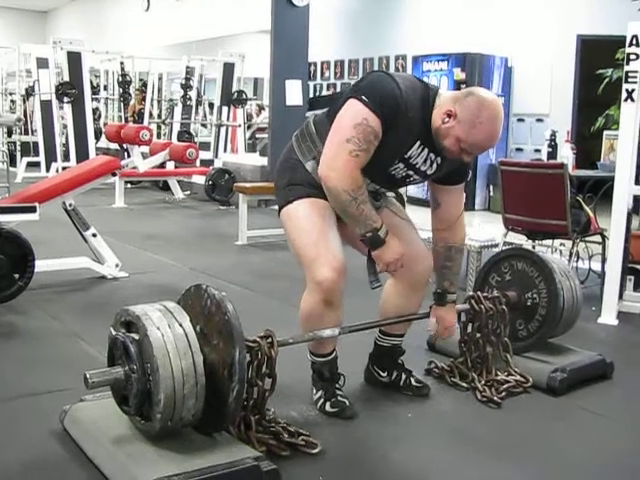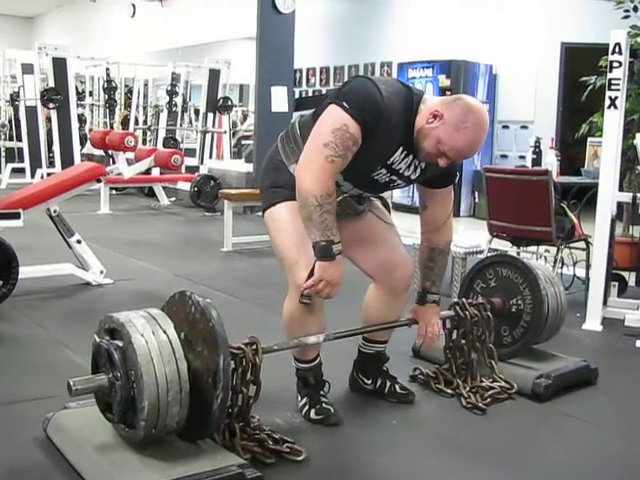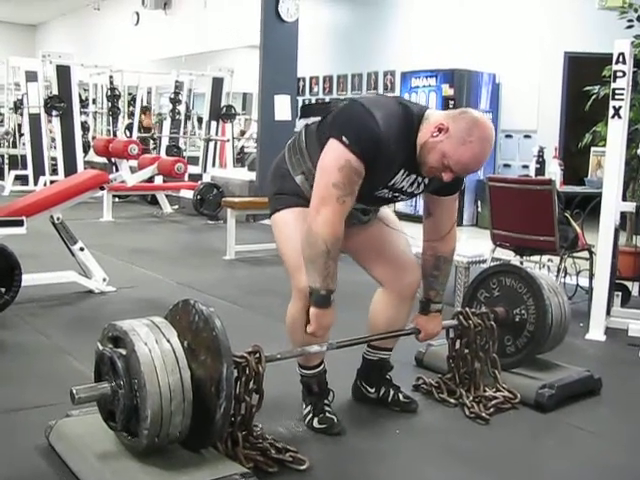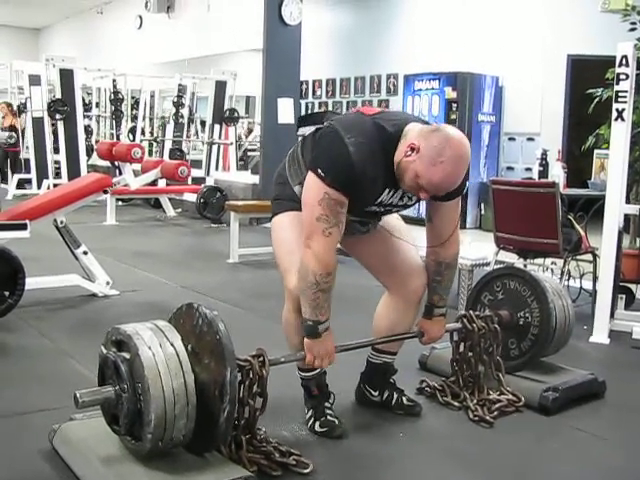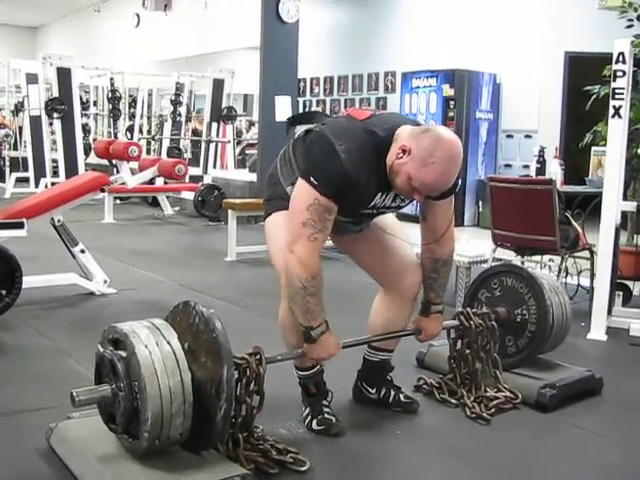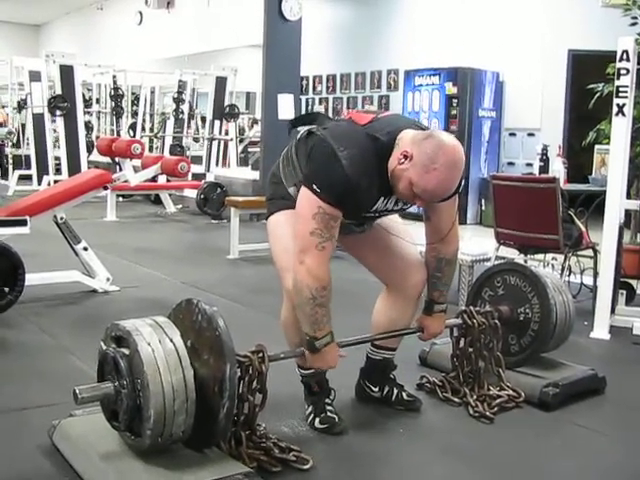
dt=0.7s
person 1, frame 1
left shoulder: (454, 158)
right shoulder: (388, 95)
left elbow: (449, 226)
right elbow: (335, 172)
left wrist: (446, 299)
right wrist: (378, 238)
left hip: (365, 190)
right hip: (309, 176)
left knee: (419, 265)
right knee: (328, 276)
left ankle: (384, 364)
right ankle: (325, 378)
person 1, frame 2
left shoulder: (441, 161)
right shoulder: (371, 100)
left elbow: (437, 229)
right elbow: (312, 175)
left wrist: (429, 300)
right wrist: (329, 255)
left hip: (348, 194)
right hip: (293, 179)
left knee: (399, 272)
right knee: (309, 281)
left ankle: (369, 371)
right ankle: (309, 385)
person 1, frame 3
left shoulder: (452, 157)
right shoulder: (371, 126)
left elbow: (440, 237)
right elbow: (326, 217)
left wrist: (432, 307)
right wrist: (321, 300)
left hip: (362, 199)
right hip: (300, 186)
left knee: (406, 277)
right knee: (309, 286)
left ankle: (371, 379)
right ankle: (314, 392)
person 1, frame 4
left shoulder: (443, 166)
right shoulder: (348, 150)
left elbow: (444, 242)
right elbow: (318, 248)
left wrist: (435, 312)
right wrist: (317, 330)
left hip: (366, 207)
right hip: (301, 193)
left knee: (412, 281)
right knee: (300, 288)
left ankle: (375, 382)
right ankle: (316, 394)
person 1, frame 5
left shoulder: (435, 165)
right shoulder: (340, 158)
left elbow: (438, 239)
right elbow: (302, 254)
left wrist: (433, 309)
right wrist: (317, 333)
left hip: (358, 205)
right hip: (292, 193)
left knee: (408, 278)
right knee: (296, 287)
left ankle: (373, 379)
right ankle: (312, 392)
person 1, frame 6
left shoulder: (437, 167)
right shoulder: (342, 164)
left elbow: (443, 240)
right elbow: (310, 264)
left wrist: (436, 308)
right wrist: (321, 343)
left hip: (360, 203)
right hip: (295, 192)
left knee: (412, 275)
right knee: (298, 286)
left ankle: (375, 377)
right ankle: (315, 391)
